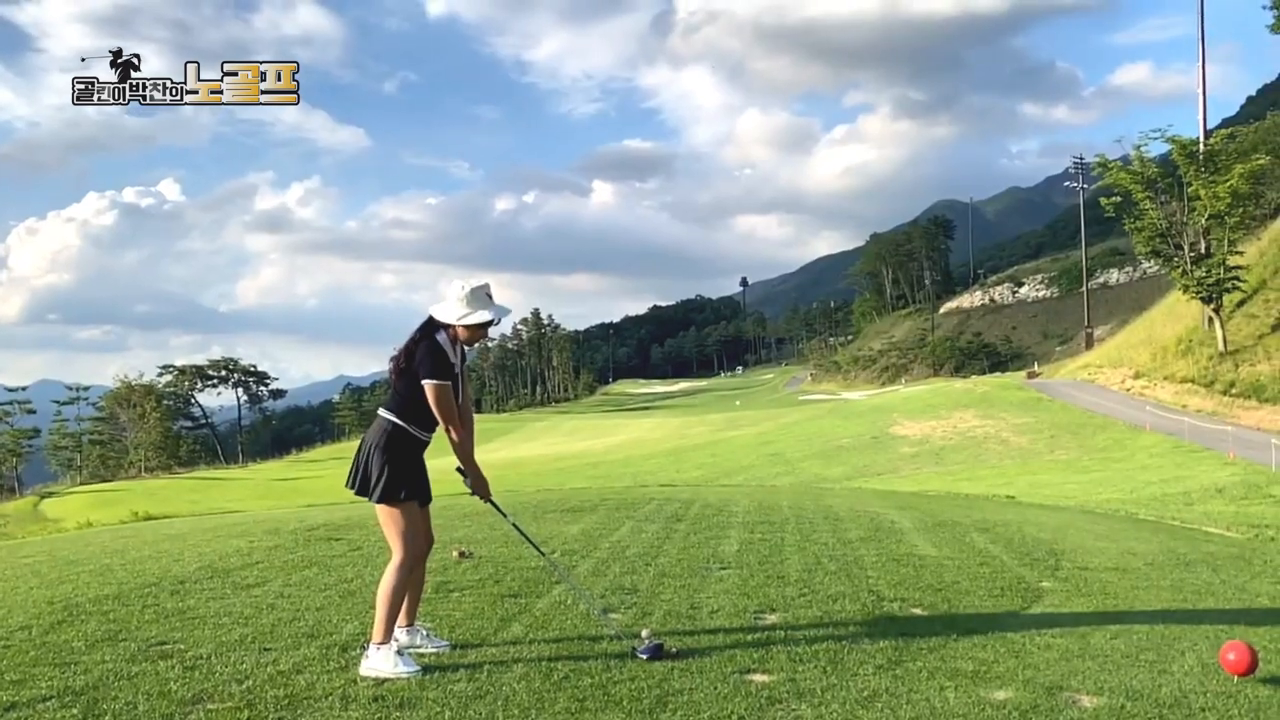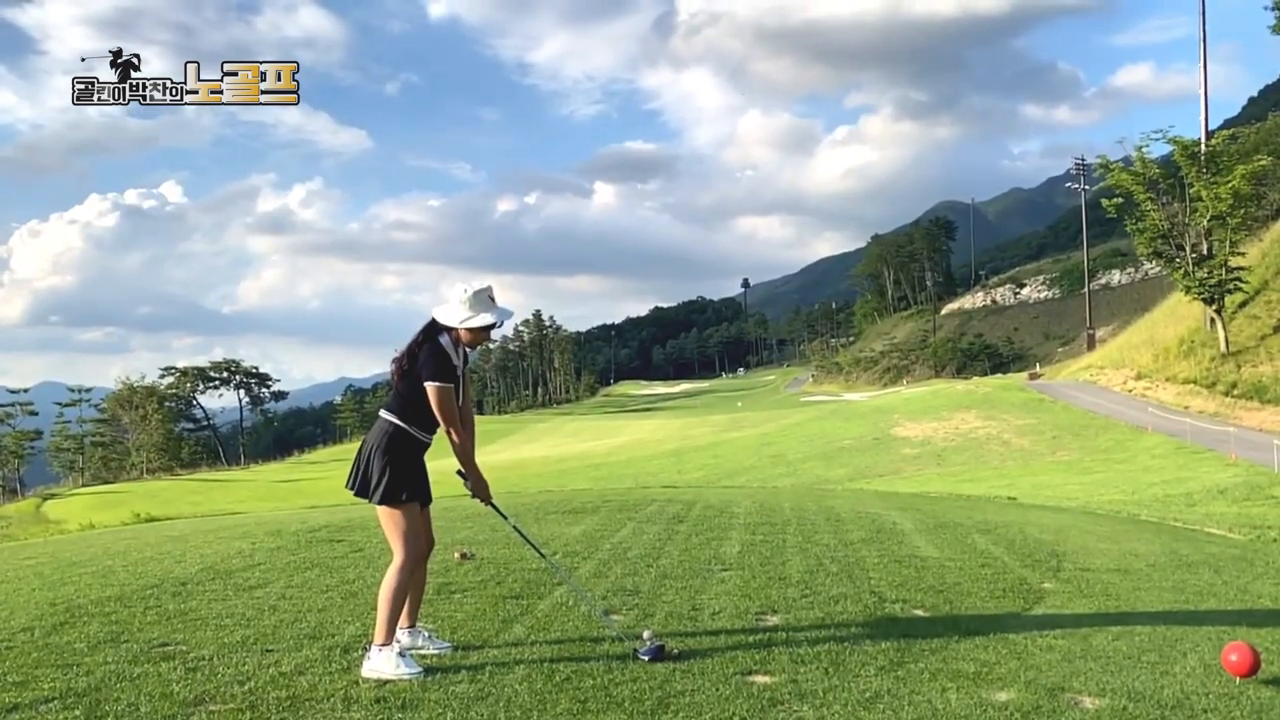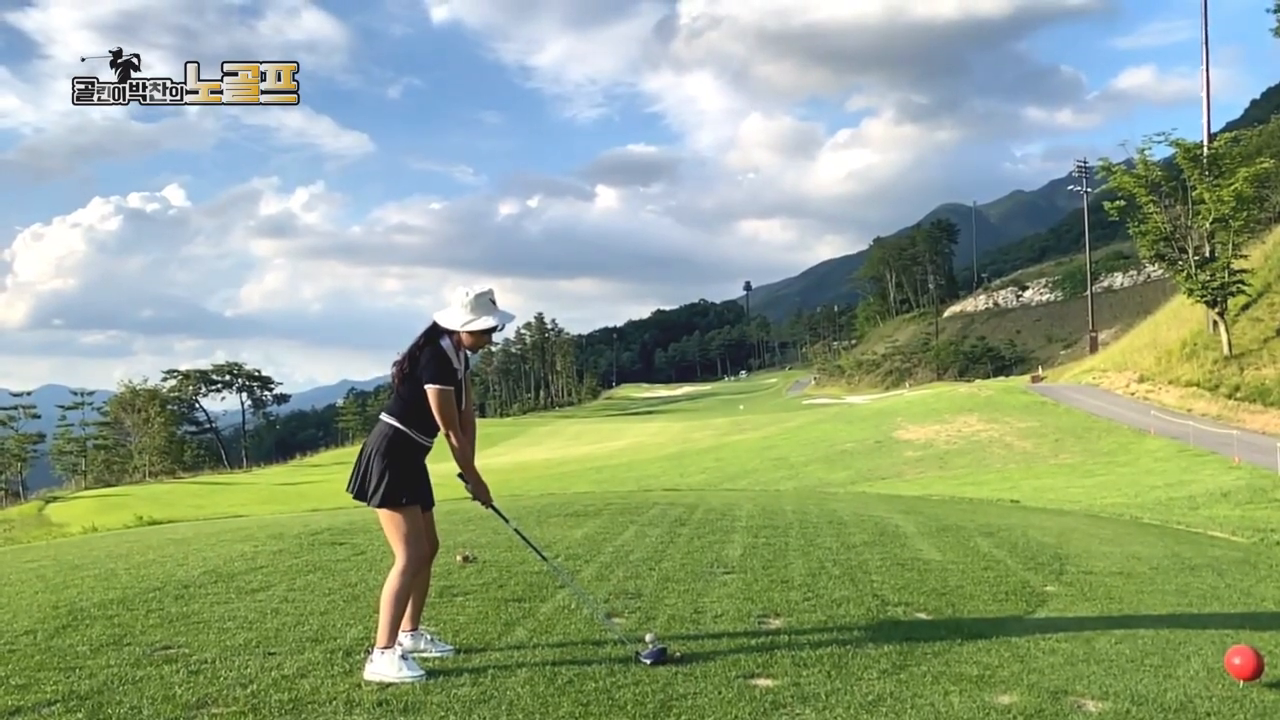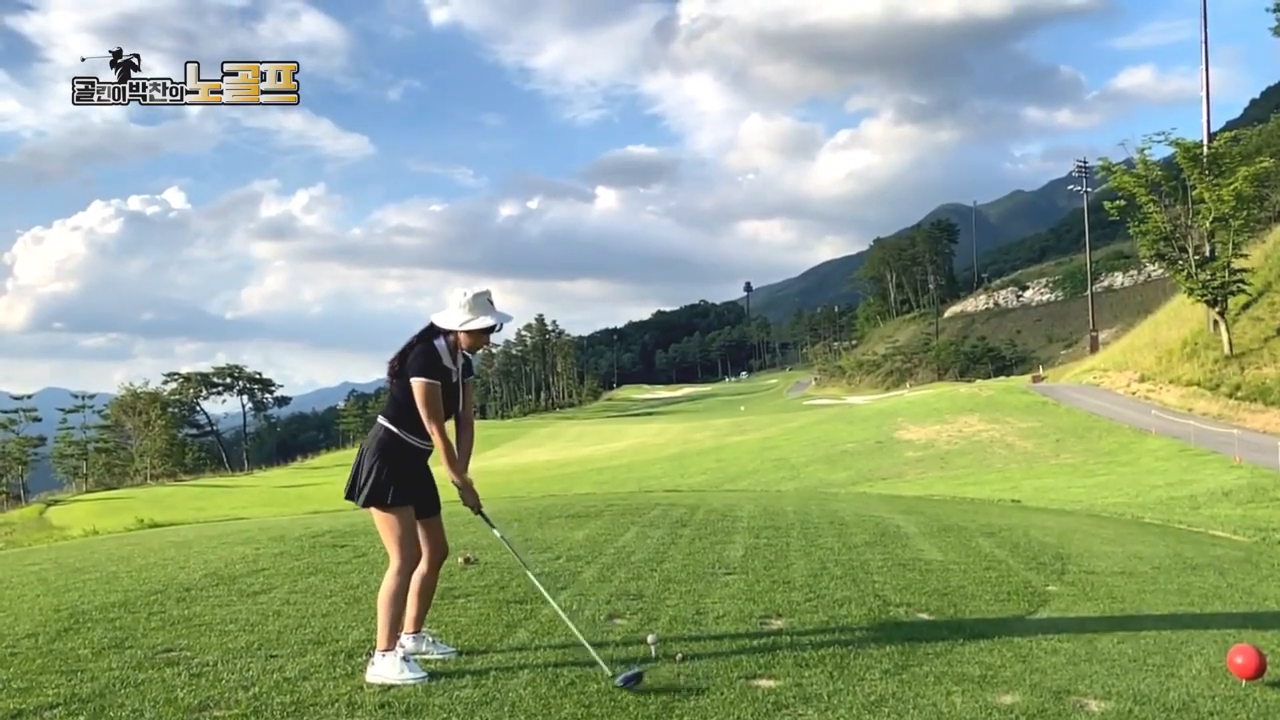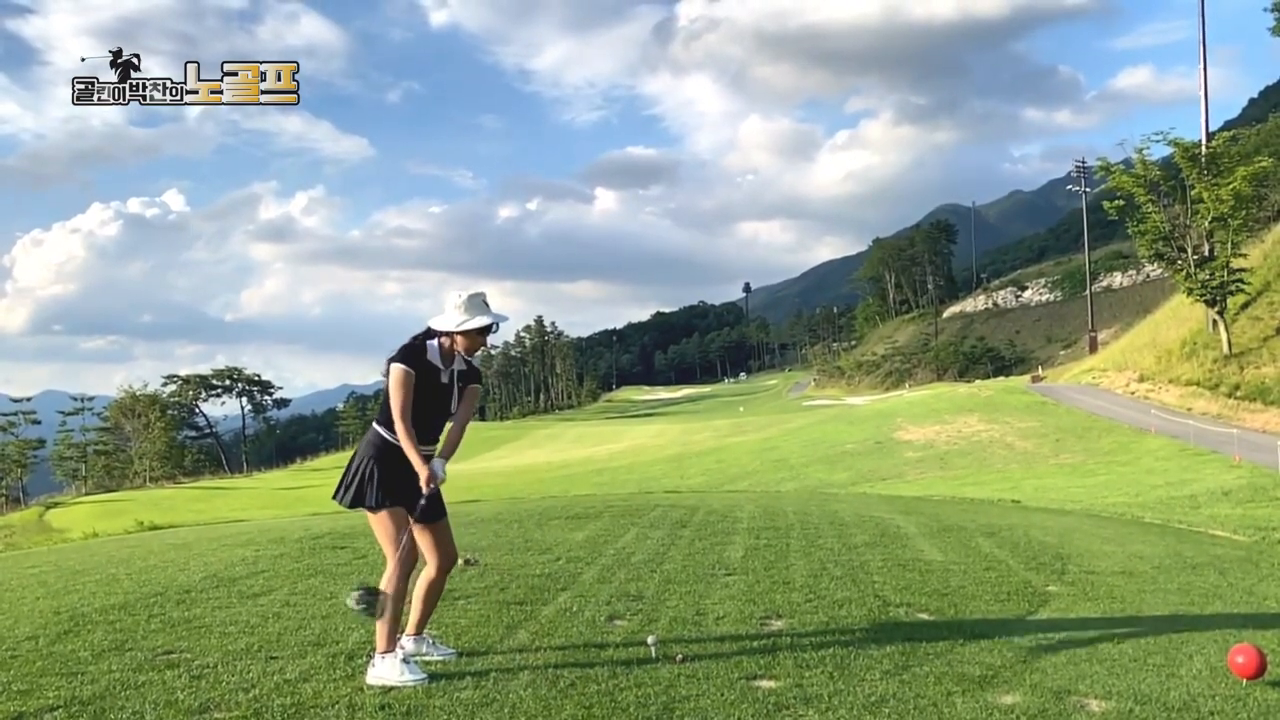
dt=1s
person 1, frame 1
left shoulder: (455, 350)
right shoulder: (431, 353)
left elbow: (465, 411)
right elbow: (451, 426)
left wrist: (470, 468)
right wrist: (474, 474)
left hip: (407, 452)
right hip: (389, 451)
left knee: (423, 543)
right knee: (406, 551)
left ankle: (406, 630)
right ankle: (378, 650)
person 1, frame 2
left shoulder: (456, 353)
right shoulder: (434, 356)
left elbow: (466, 414)
right elbow: (452, 428)
left wrist: (471, 471)
right wrist: (475, 477)
left hip: (408, 453)
right hip: (390, 452)
left knee: (424, 545)
right knee: (407, 552)
left ankle: (407, 631)
right ankle: (379, 652)
person 1, frame 3
left shoulder: (458, 358)
right shoulder: (435, 360)
left elbow: (467, 419)
right elbow: (451, 432)
left wrist: (469, 474)
right wrist: (475, 481)
left hip: (409, 458)
right hip: (390, 456)
left knee: (427, 548)
right knee: (411, 555)
left ankle: (409, 634)
right ankle: (382, 655)
person 1, frame 4
left shoulder: (462, 364)
right shoulder: (425, 358)
left elbow: (465, 423)
right elbow: (437, 430)
left wrist: (463, 475)
right wrist: (462, 484)
left hip: (413, 463)
right hip: (387, 459)
left knee: (435, 552)
right knee: (406, 556)
left ankle: (411, 636)
right ankle: (384, 658)
person 1, frame 5
left shoulder: (470, 374)
right shoulder: (412, 356)
left elbow: (459, 423)
right elbow: (400, 420)
left wrist: (438, 466)
right wrist: (421, 468)
left hip: (420, 467)
right hip: (383, 461)
left knee: (444, 558)
right knee: (403, 557)
left ankle: (413, 637)
right ankle: (384, 659)
